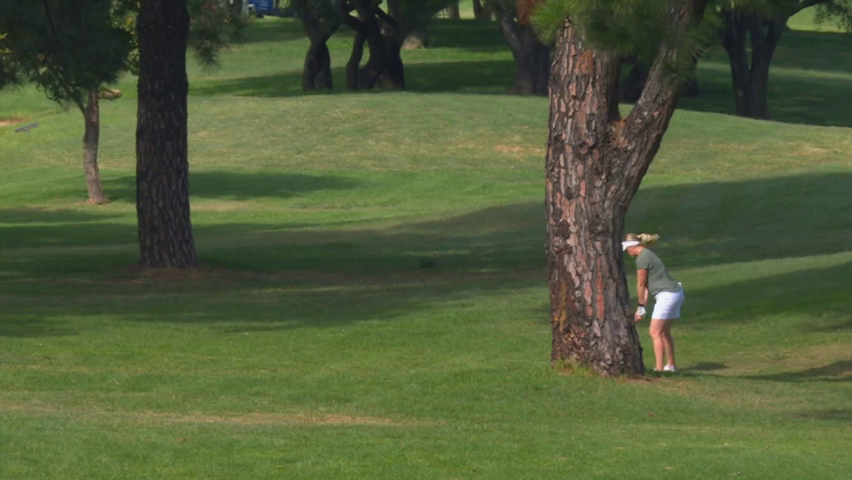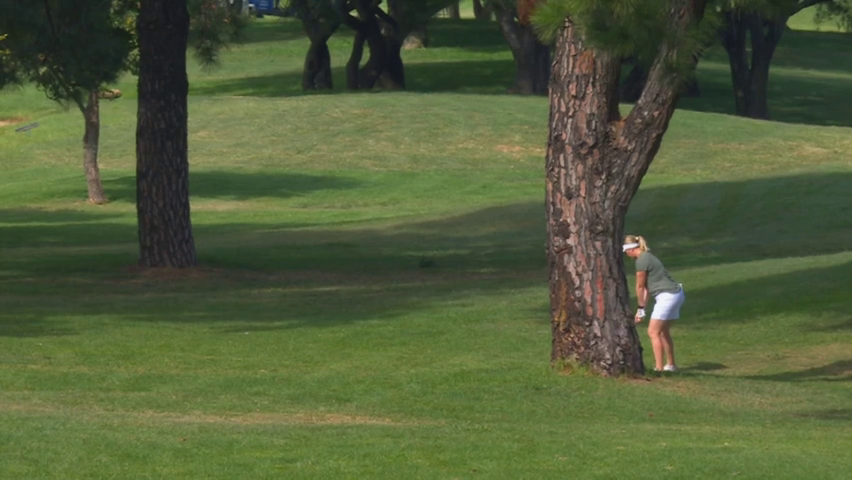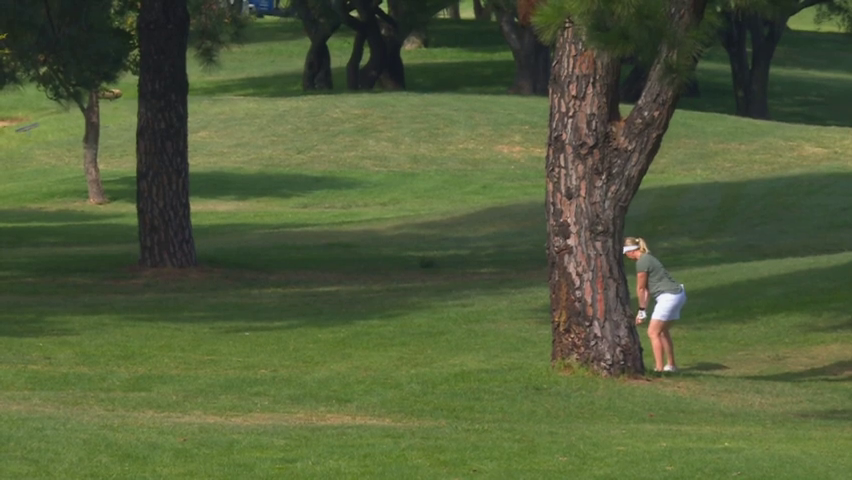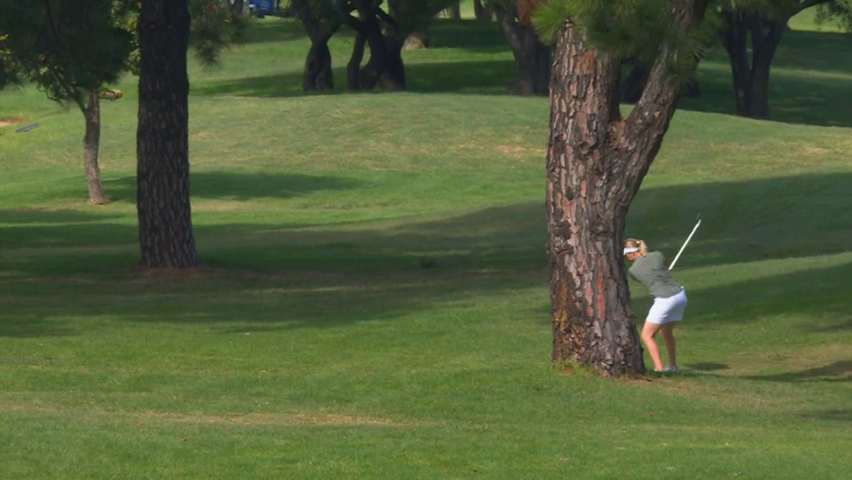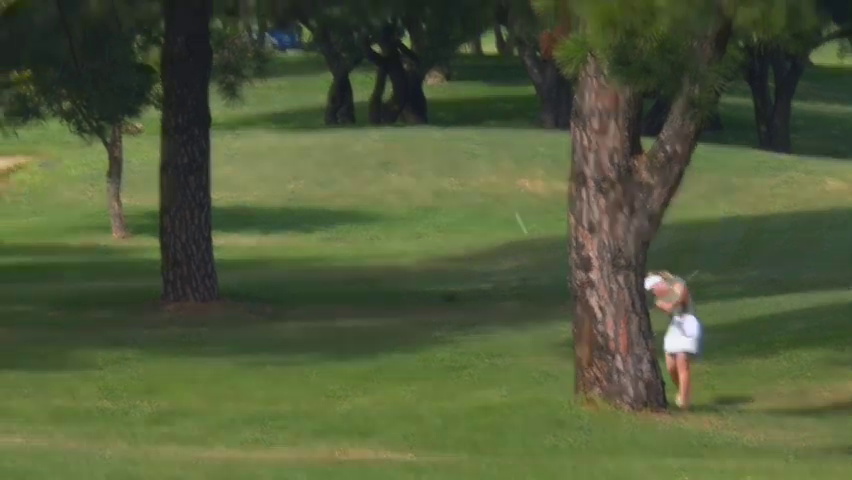
dt=0.7s
person 1, frame 1
left shoulder: (642, 258)
right shoulder: (647, 255)
left elbow: (641, 285)
right elbow: (647, 285)
left wrist: (641, 306)
right wrist: (642, 307)
left hip: (667, 295)
right hip: (674, 293)
left knee: (655, 332)
right knee: (664, 331)
left ankle: (659, 369)
right ankle: (671, 365)
person 1, frame 2
left shoulder: (641, 260)
right shoulder: (647, 257)
left elbow: (640, 287)
right elbow: (646, 287)
left wrist: (640, 308)
right wrist: (642, 308)
left hip: (667, 296)
right hip: (675, 294)
left knee: (653, 332)
right knee: (663, 331)
left ankle: (659, 369)
right ankle: (671, 365)
person 1, frame 3
left shoulder: (642, 262)
right shoulder: (647, 258)
left elbow: (641, 288)
right elbow: (647, 288)
left wrist: (641, 310)
right wrist: (642, 310)
left hip: (669, 297)
right hip: (676, 294)
left knee: (653, 333)
right knee: (662, 331)
left ankle: (659, 369)
right ankle: (671, 365)
person 1, frame 4
left shoulder: (632, 270)
right shoulder: (657, 255)
left hip: (665, 300)
right hip: (680, 295)
left knee: (646, 336)
right knee: (667, 332)
left ankle: (660, 369)
right ankle: (672, 366)
person 1, frame 5
left shoulder: (679, 284)
right shoulder: (661, 297)
right elbow: (663, 305)
left hip: (687, 324)
right hip: (674, 326)
left knee: (682, 365)
right knee: (671, 367)
left ankle: (683, 401)
right ankle: (682, 393)
